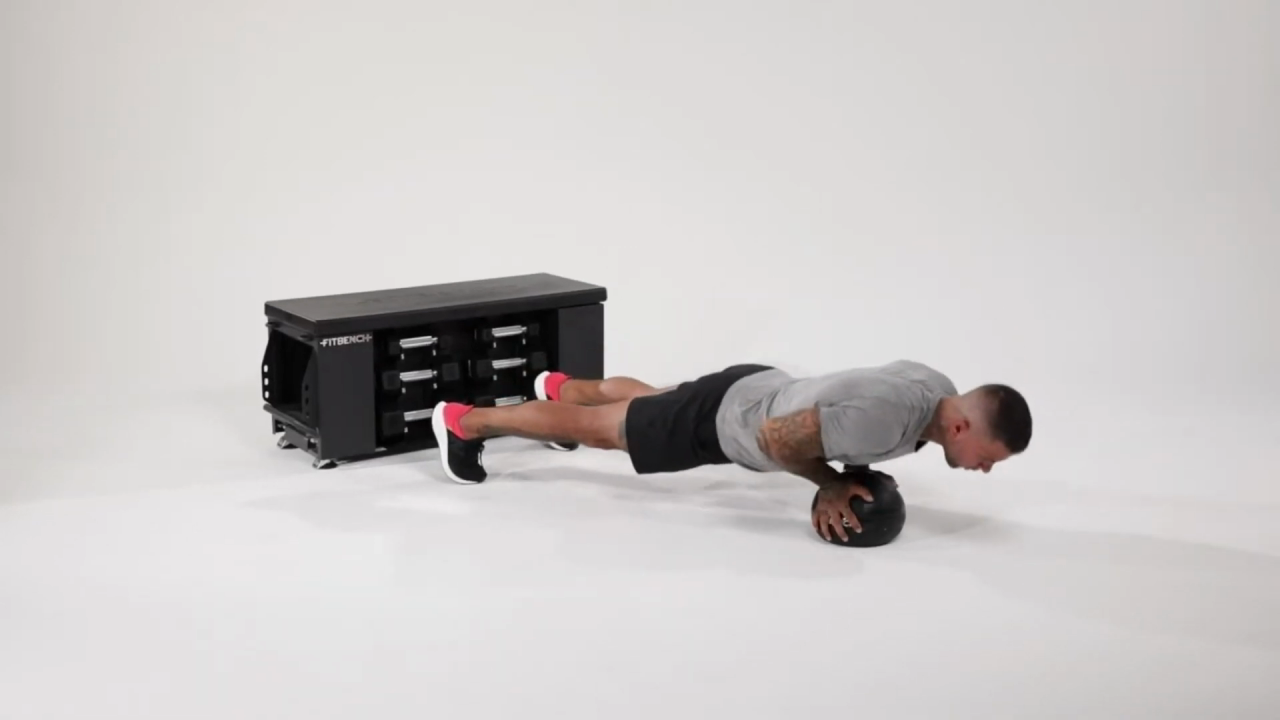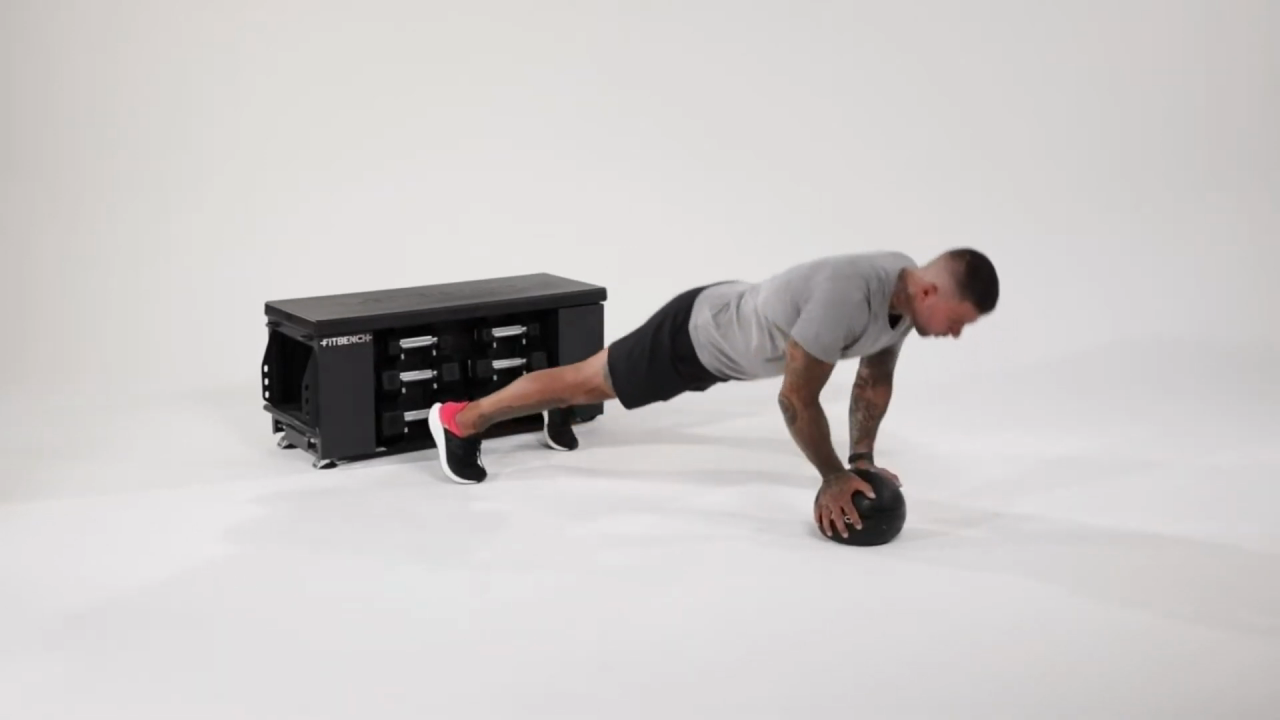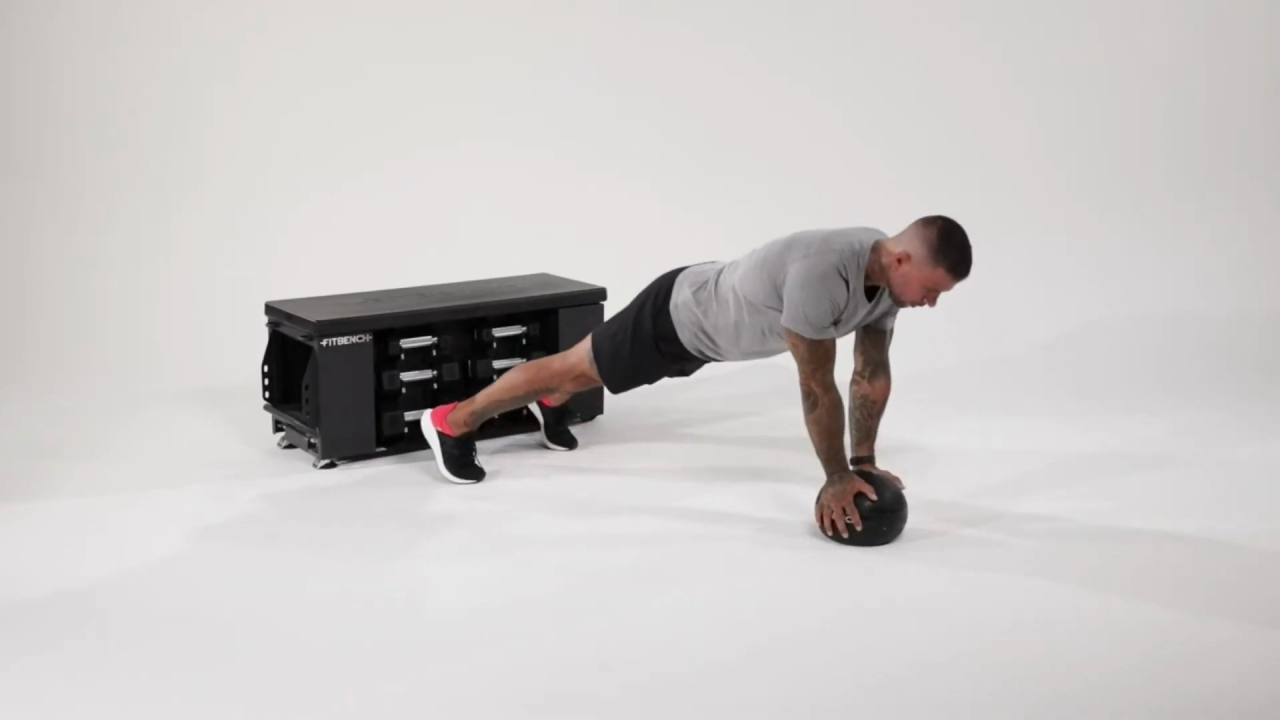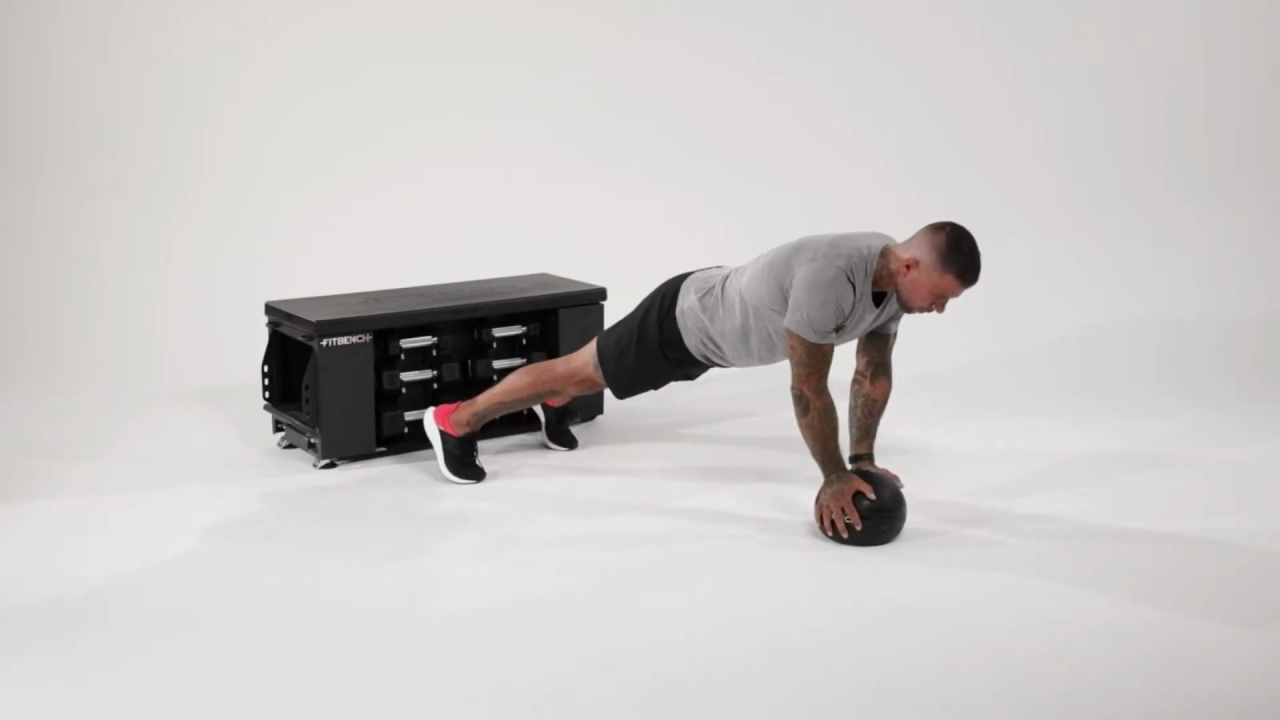
dt=0.4s
person 1, frame 1
left shoulder: (937, 390)
right shoulder: (885, 421)
right elbow: (774, 438)
left wrist: (857, 466)
right wrist: (830, 486)
left hip: (759, 389)
right hip: (722, 420)
left knee: (643, 399)
right knee: (597, 428)
left ankle: (561, 385)
right ankle: (463, 420)
person 1, frame 2
left shoulder: (906, 291)
right shoulder: (847, 300)
left elbow: (875, 379)
right elbow: (795, 399)
left wrist: (862, 460)
right wrist: (834, 479)
left hip: (728, 331)
right hip: (699, 332)
left knee: (608, 375)
right knee: (591, 381)
left ankle: (556, 413)
right ankle: (459, 421)
person 1, frame 3
left shoulder: (886, 273)
right shoulder: (821, 273)
left elbow: (872, 371)
right elbow: (817, 387)
left wrist: (865, 460)
right wrist: (837, 479)
left hip: (707, 324)
right hip: (678, 314)
left knee: (593, 369)
right knee: (578, 367)
left ankle: (551, 403)
right ankle: (452, 422)
person 1, frame 4
left shoulder: (894, 279)
right shoulder: (830, 278)
left elbow: (874, 373)
right elbow: (808, 390)
left wrist: (864, 459)
right wrist: (835, 479)
left hip: (713, 325)
right hip: (685, 320)
left knee: (597, 371)
right knee: (581, 371)
left ankle: (553, 403)
right ankle: (455, 421)
